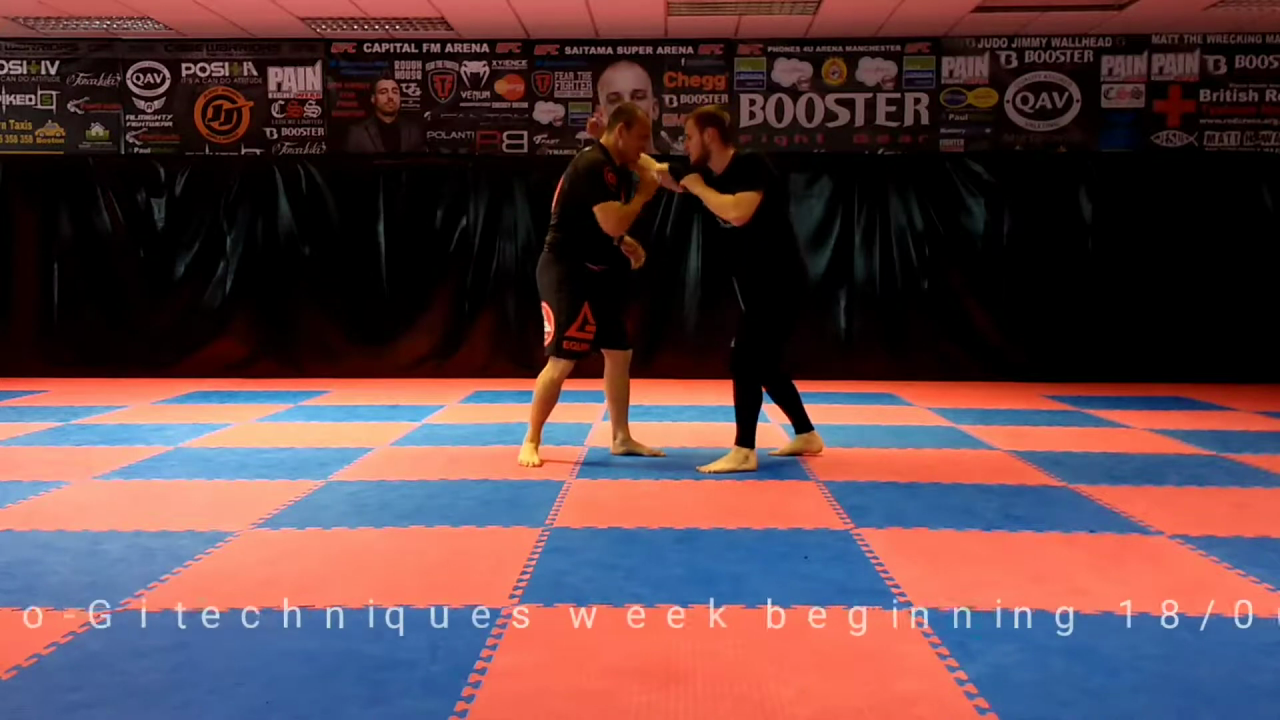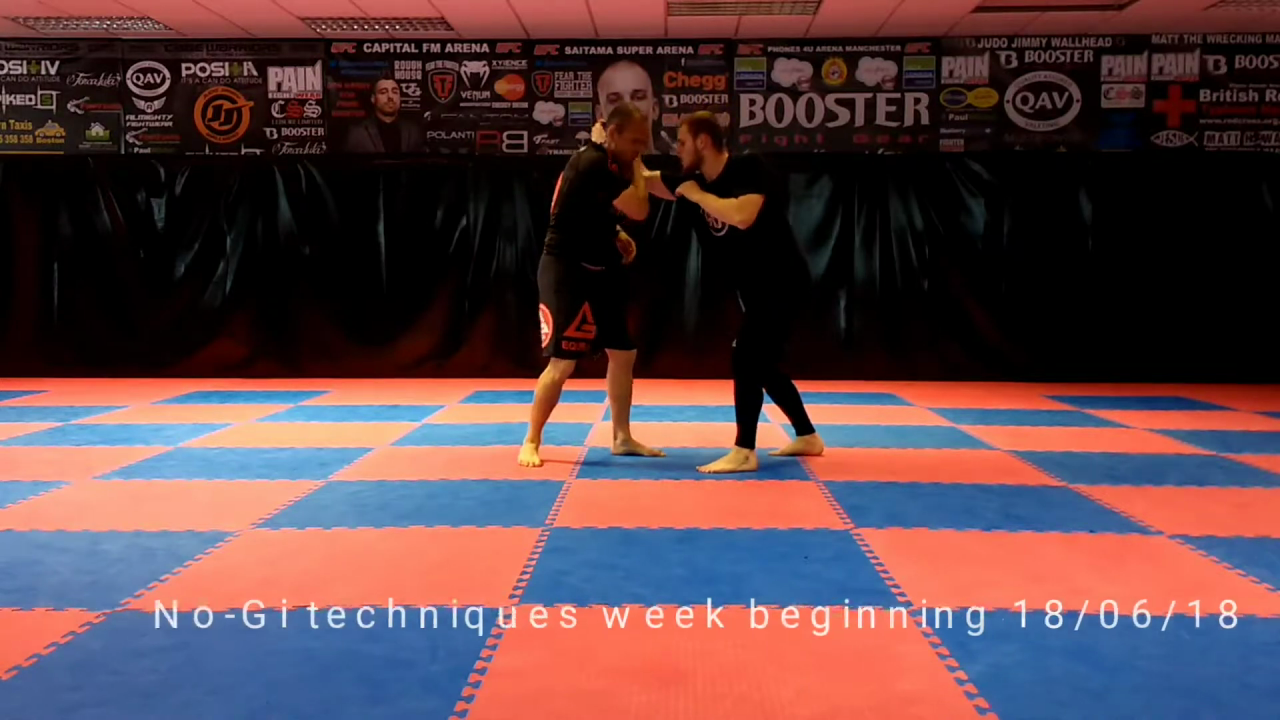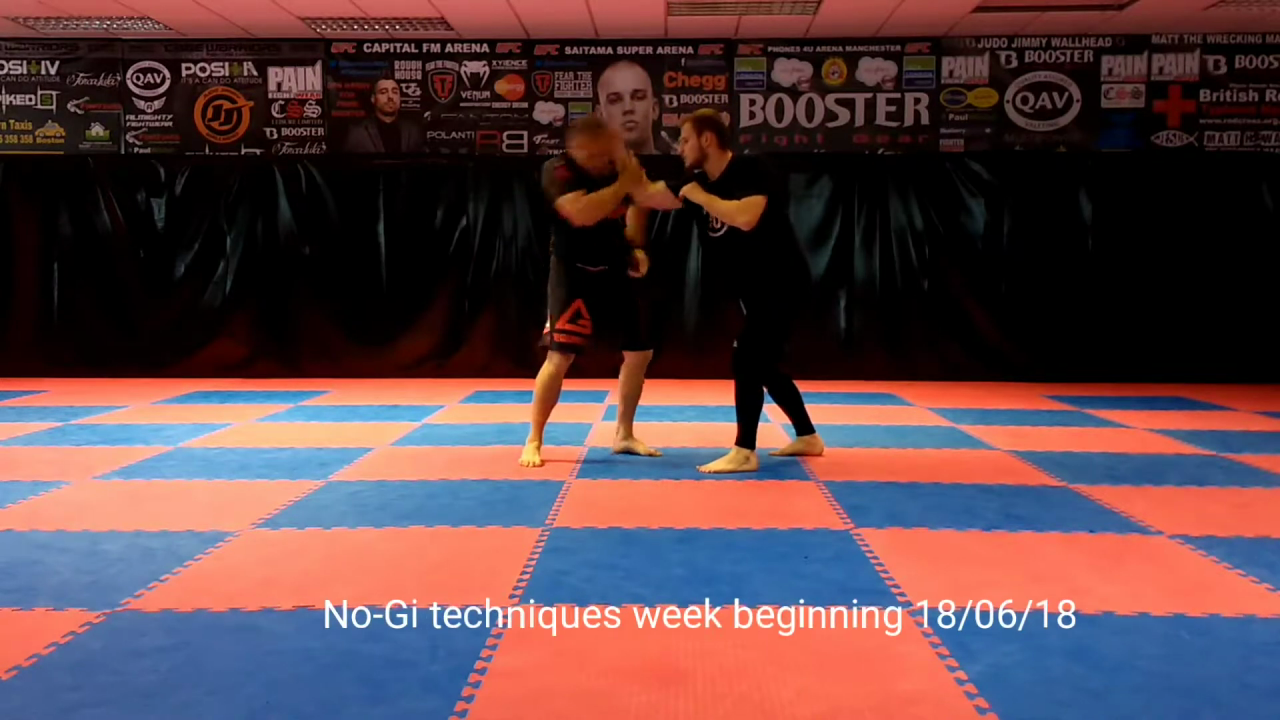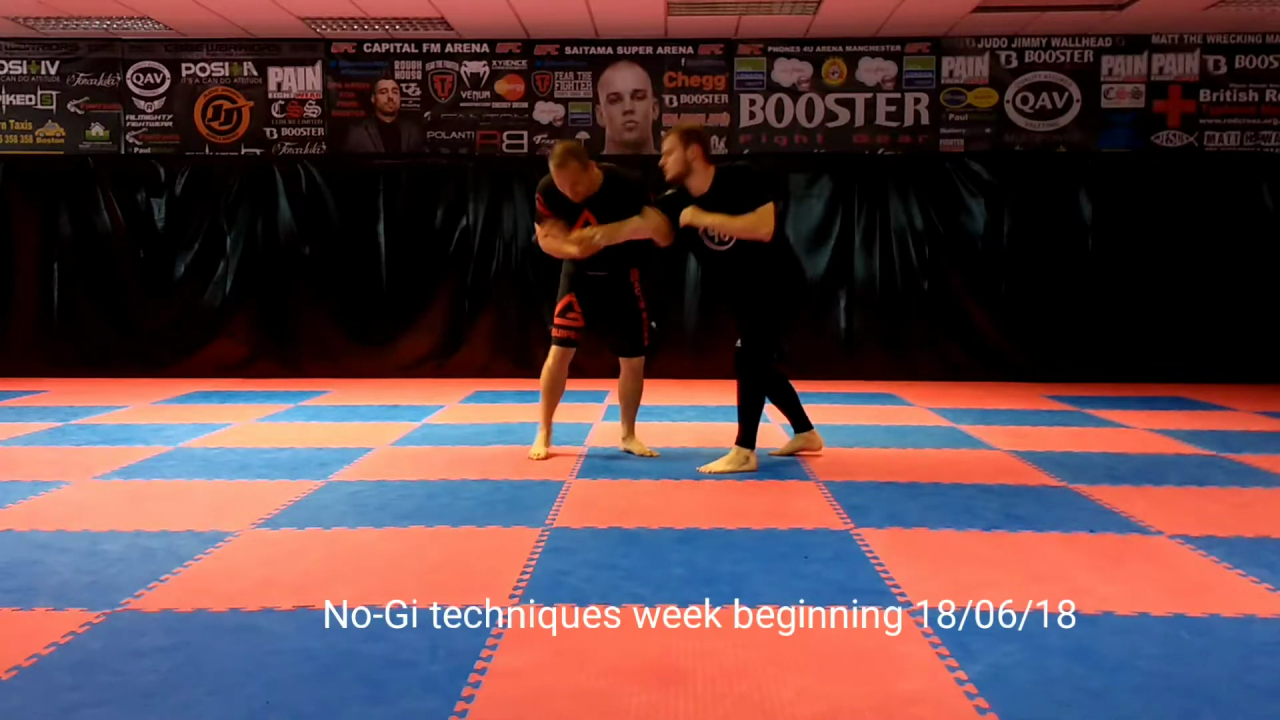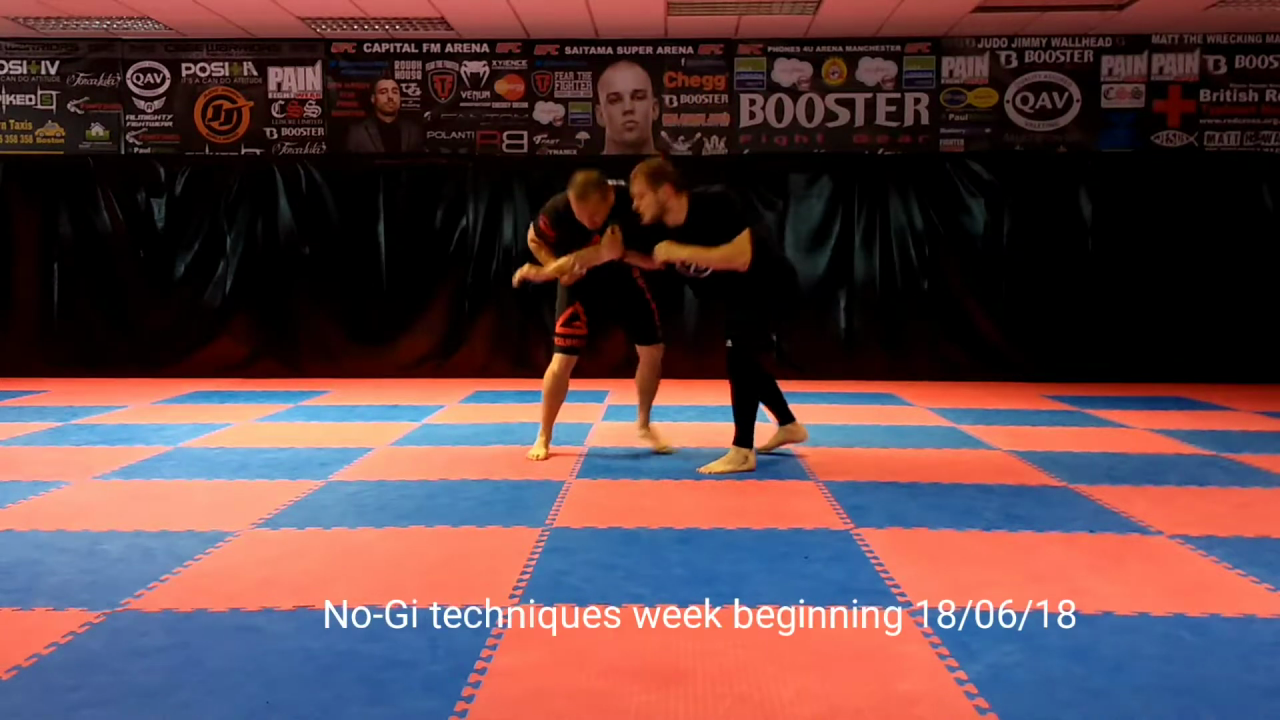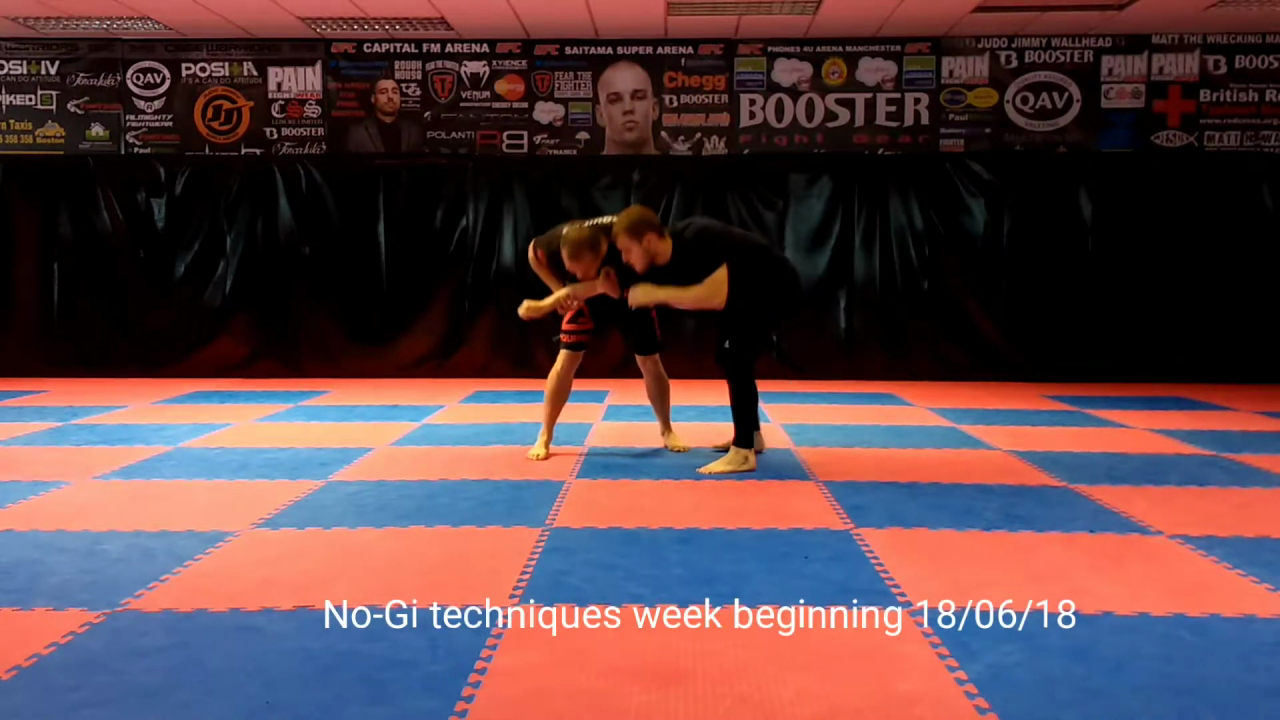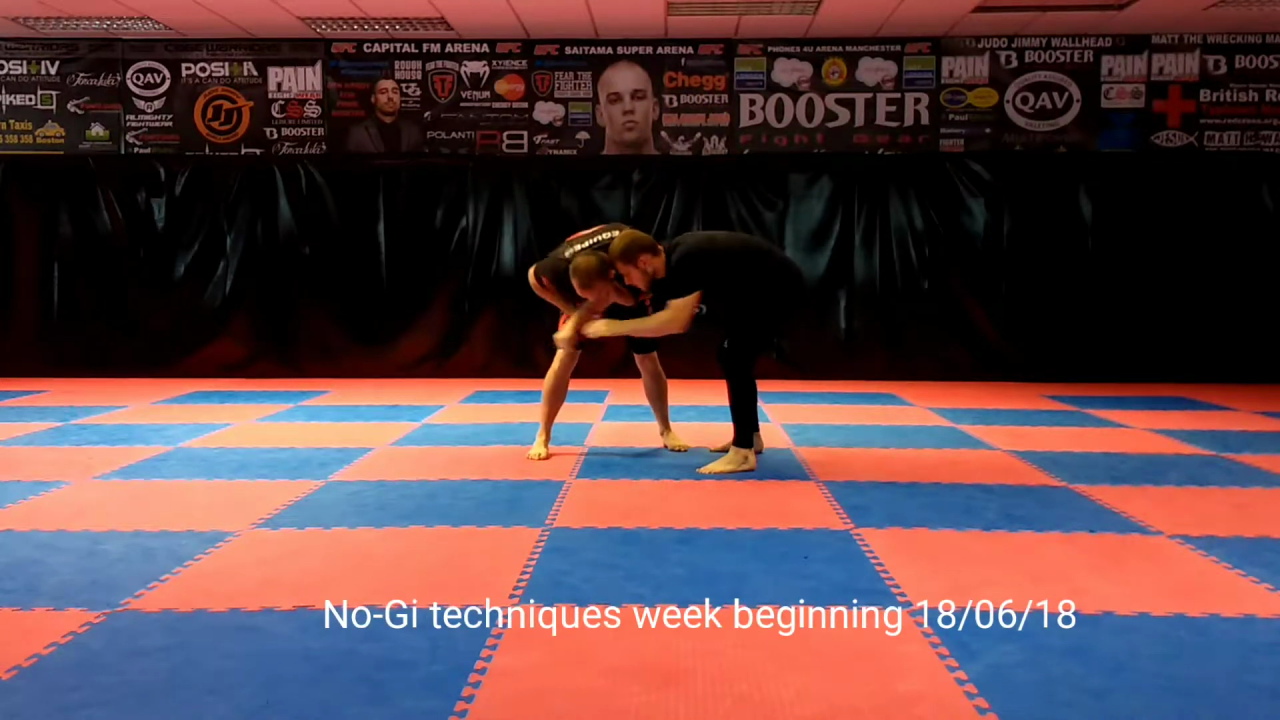
dt=0.2s
person 1, frame 1
left shoulder: (751, 165)
right shoulder: (708, 176)
left elbow: (737, 214)
left wrist: (700, 189)
left hip: (777, 284)
right hip: (756, 287)
left knee: (744, 358)
right knee: (765, 363)
left ankle: (744, 452)
right ankle: (806, 435)
person 1, frame 2
left shoulder: (747, 168)
right shoulder: (697, 181)
left elbow: (742, 215)
right elbow: (643, 179)
left wrist: (698, 196)
left hip: (781, 285)
right hip: (757, 290)
left knee: (747, 358)
right knee: (764, 365)
left ankle: (744, 453)
right ankle: (808, 437)
person 1, frame 3
left shoulder: (749, 170)
right shoulder: (701, 183)
left elbow: (747, 219)
right elbow: (656, 199)
left wrist: (703, 196)
left hip: (782, 285)
right hip: (755, 289)
left knee: (746, 359)
right knee: (765, 365)
left ankle: (744, 452)
right ankle: (808, 438)
person 1, frame 4
left shoulder: (739, 180)
right shoulder: (675, 203)
left elbow: (764, 228)
left wrist: (706, 217)
left hip: (775, 283)
right hip: (743, 291)
left knee: (749, 357)
right knee: (761, 363)
left ankle: (744, 452)
right ankle: (805, 434)
person 1, frame 5
left shoulder: (714, 204)
right shoulder: (659, 230)
left elbow: (742, 257)
left wrist: (682, 252)
left hip: (767, 287)
right hip: (741, 294)
left knee: (740, 356)
right knee: (747, 359)
left ankle: (742, 453)
right ankle: (789, 426)
person 1, frame 6
left shoulder: (698, 240)
right shoulder: (657, 265)
left elbow: (716, 296)
left wrist: (658, 294)
left hip: (773, 289)
right hip: (750, 294)
left knee: (736, 357)
right knee: (731, 356)
left ankle: (743, 452)
right ankle: (751, 432)
person 1, frame 7
left shoulder: (686, 261)
right shoulder: (673, 259)
left elbow: (675, 323)
left wrist: (614, 327)
left hip: (778, 290)
right hip: (757, 293)
left knee: (736, 360)
right knee: (732, 358)
left ankle: (743, 452)
right ankle: (750, 435)
person 2, frame 1
left shoulder: (613, 166)
right shoulder: (596, 166)
right elbow: (612, 223)
left wrist: (626, 242)
right wrist: (645, 191)
left hip: (596, 272)
right hip: (566, 271)
left knee: (619, 354)
right knee: (562, 361)
left ankle: (621, 437)
right ankle: (531, 441)
person 2, frame 2
left shoulder: (611, 163)
right shoulder: (595, 164)
right elbow: (638, 209)
left wrist: (617, 237)
right wrist: (636, 167)
left hip: (600, 271)
right hip: (566, 272)
left knee: (623, 353)
right knee: (563, 363)
left ankle: (622, 436)
right ankle: (531, 442)
person 2, frame 3
left shoulder: (619, 168)
right shoulder: (559, 170)
left elbow: (637, 208)
right elbow: (583, 213)
left wrist: (635, 247)
right wrist: (625, 183)
left hip: (616, 273)
right hip: (572, 273)
left knee: (640, 352)
right knee: (560, 358)
left ankle: (624, 435)
right ankle: (533, 440)
person 2, frame 4
left shoulder: (625, 185)
right shoulder: (548, 191)
left elbow: (666, 235)
right elbow: (546, 240)
left wrist: (657, 230)
right wrist: (576, 249)
left hip: (622, 275)
right hip: (579, 275)
left knee: (633, 360)
right knee: (561, 352)
left ankle: (628, 435)
right ankle: (544, 434)
person 2, frame 5
left shoulder: (632, 205)
right shoulder: (557, 211)
left elbow: (653, 259)
right elbow: (535, 240)
left wrist: (622, 253)
right wrist: (557, 269)
left hip: (623, 278)
right hip: (580, 283)
left knee: (652, 350)
right knee: (564, 359)
left ankle: (644, 425)
right ankle: (543, 438)
person 2, frame 6
right shoulder: (556, 243)
right elbow: (534, 252)
left wrist: (616, 288)
right wrist: (560, 289)
right hip: (580, 294)
left knee: (650, 361)
right knee: (568, 358)
left ankle: (666, 430)
right ankle: (544, 438)
person 2, frame 7
right shoulder: (560, 266)
right elbow: (534, 279)
left wrist: (628, 297)
right wrist: (572, 310)
left hip: (626, 291)
left knee: (649, 361)
right knee: (565, 357)
left ankle: (665, 431)
right ankle: (542, 438)
